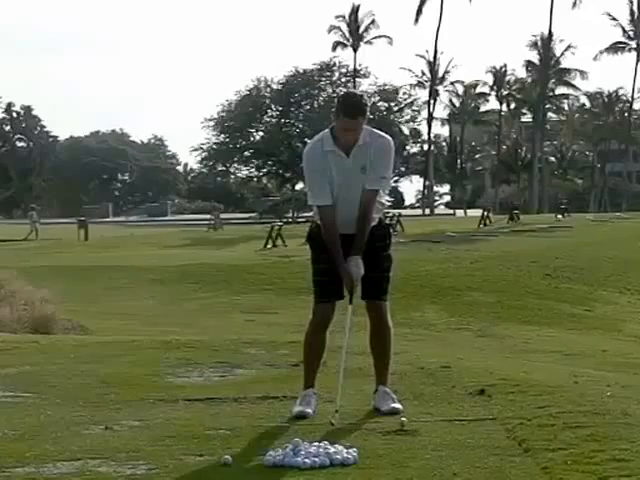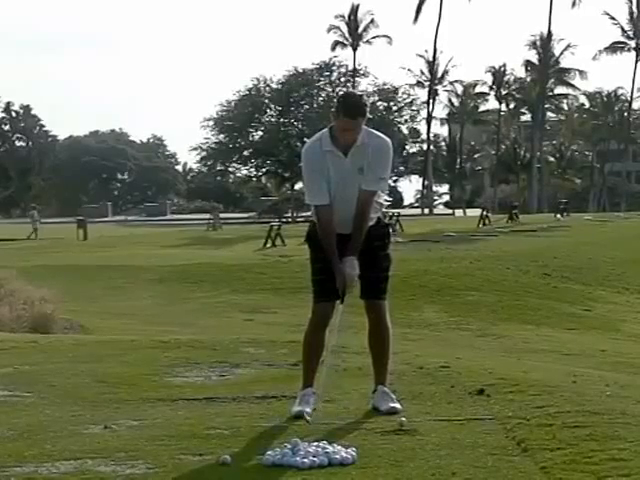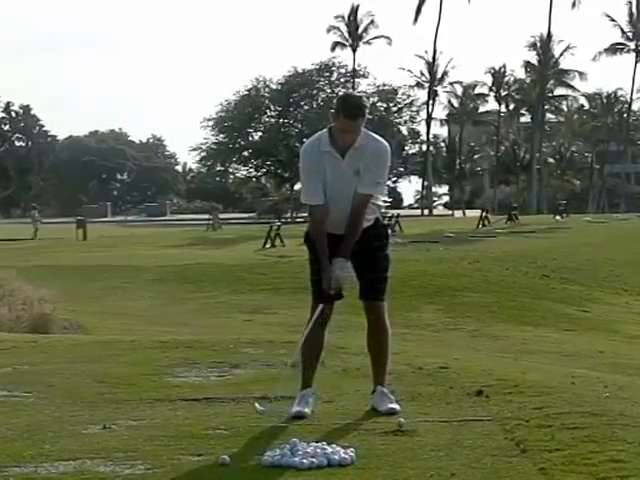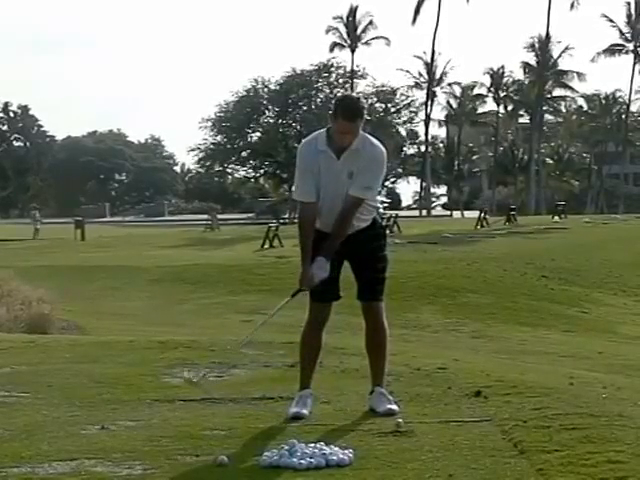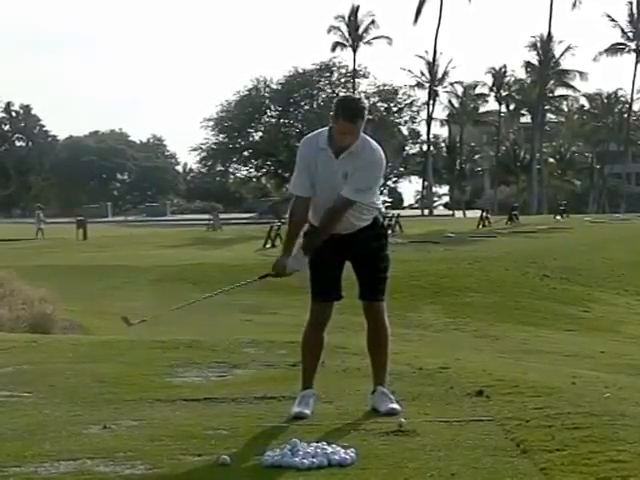
dt=0.7s
person 1, frame 1
left shoulder: (382, 145)
right shoulder: (314, 152)
left elbow: (368, 204)
right elbow: (326, 214)
left wrist: (357, 257)
right wrist: (342, 265)
left hip: (371, 232)
right hip: (328, 235)
left knee: (379, 310)
right knee: (322, 313)
left ankle: (383, 389)
right ankle: (308, 391)
person 1, frame 2
left shoulder: (380, 146)
right shoulder: (313, 151)
left elbow: (365, 205)
right elbow: (323, 213)
left wrist: (353, 257)
right wrist: (336, 265)
left hip: (369, 232)
right hip: (327, 235)
left knee: (377, 309)
right knee: (321, 312)
left ankle: (381, 389)
right ankle: (307, 391)
person 1, frame 3
left shoulder: (378, 149)
right shoulder: (311, 150)
left elbow: (360, 207)
right elbow: (317, 212)
left wrist: (344, 259)
right wrist: (326, 265)
left hip: (367, 232)
right hip: (326, 234)
left knee: (376, 310)
right knee: (320, 312)
left ankle: (380, 389)
right ankle: (306, 391)
person 1, frame 4
left shoulder: (374, 153)
right shoulder: (309, 149)
left elbow: (350, 209)
right elbow: (307, 209)
left wrist: (326, 258)
right wrist: (306, 262)
left hip: (364, 233)
right hip: (322, 234)
left knee: (374, 312)
right knee: (317, 315)
left ankle: (378, 390)
right ankle: (304, 392)
person 1, frame 5
left shoulder: (373, 156)
right shoulder: (310, 146)
left elbow: (339, 209)
right elbow: (301, 202)
left wrist: (304, 252)
right wrist: (286, 252)
left hip: (366, 234)
right hip: (323, 234)
left knee: (376, 312)
right knee: (319, 314)
left ankle: (380, 389)
right ankle: (307, 391)
